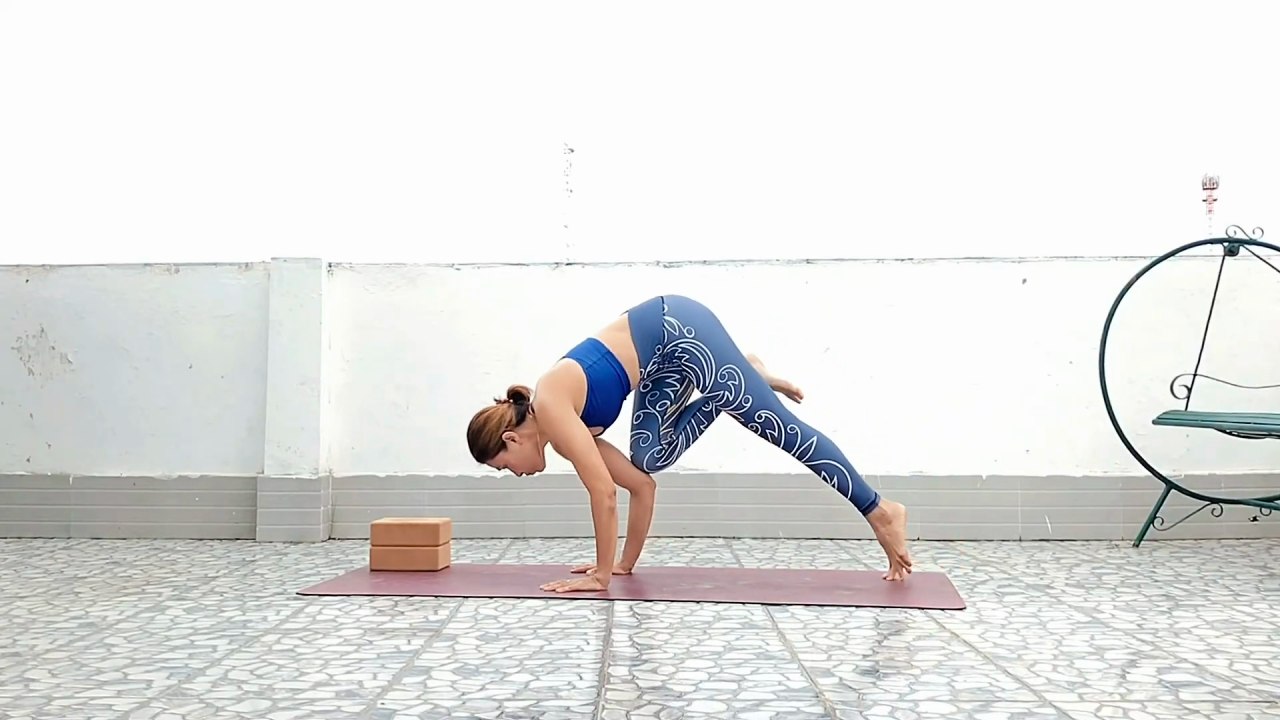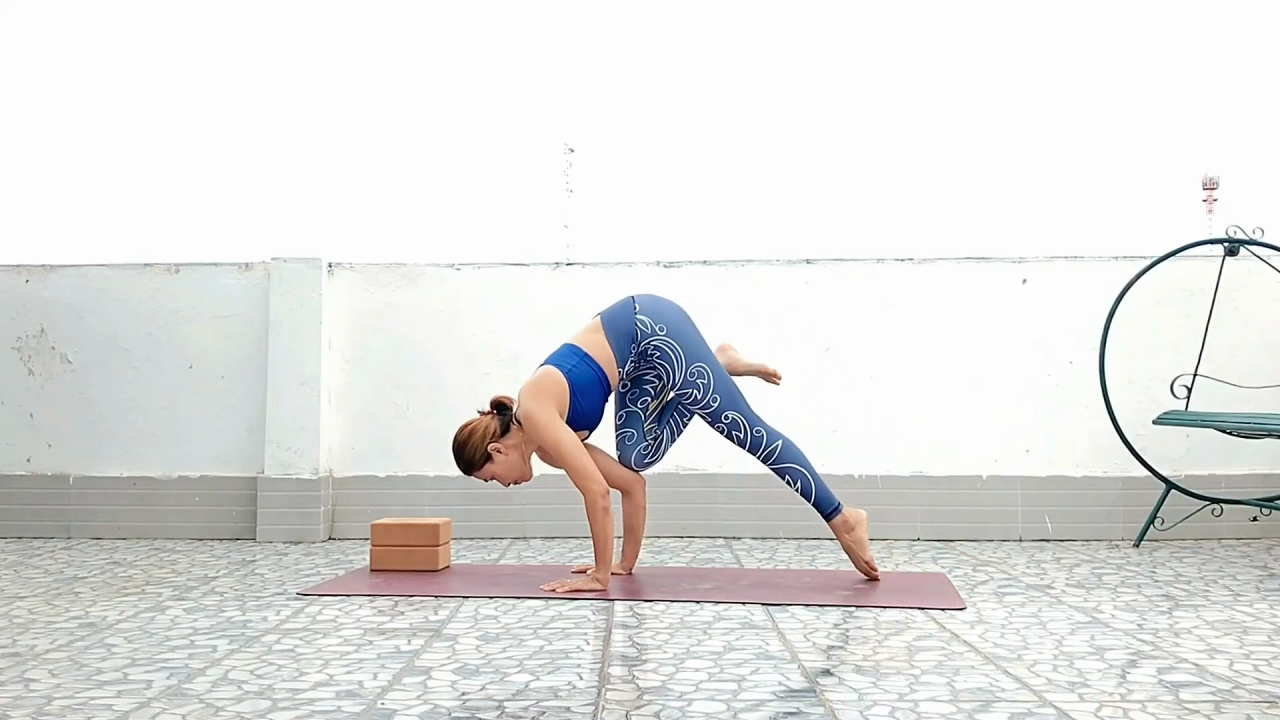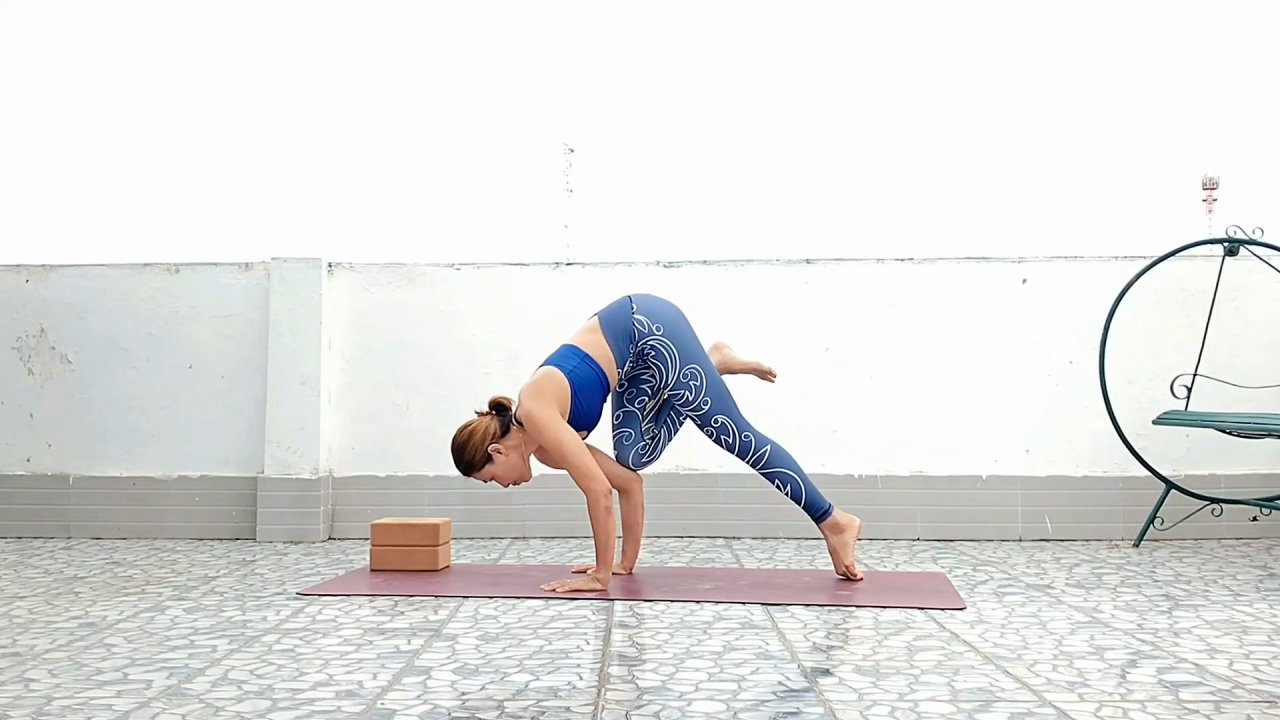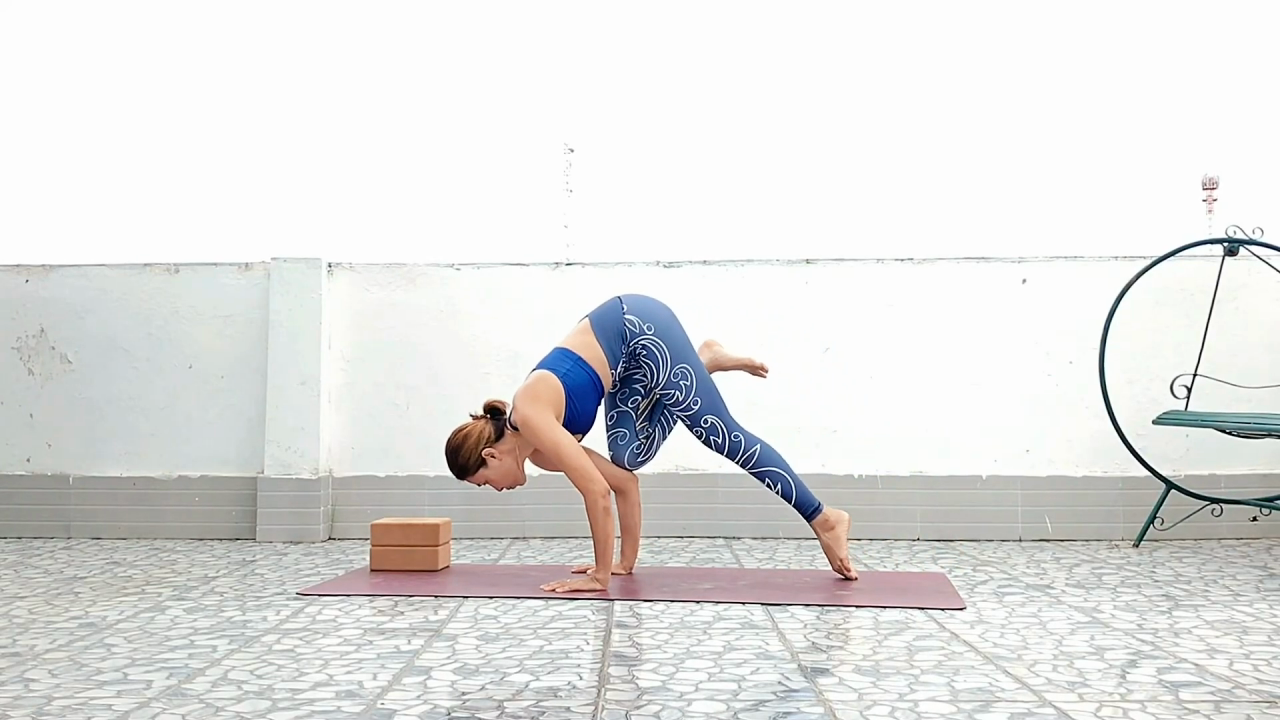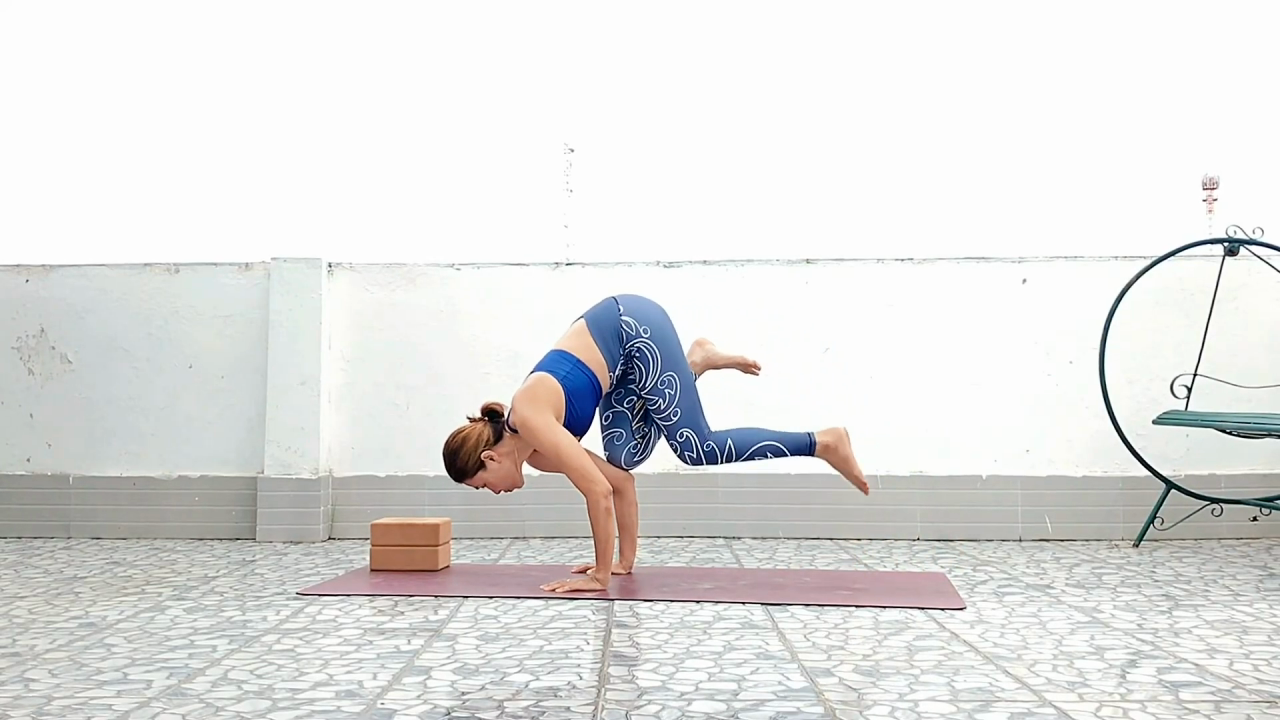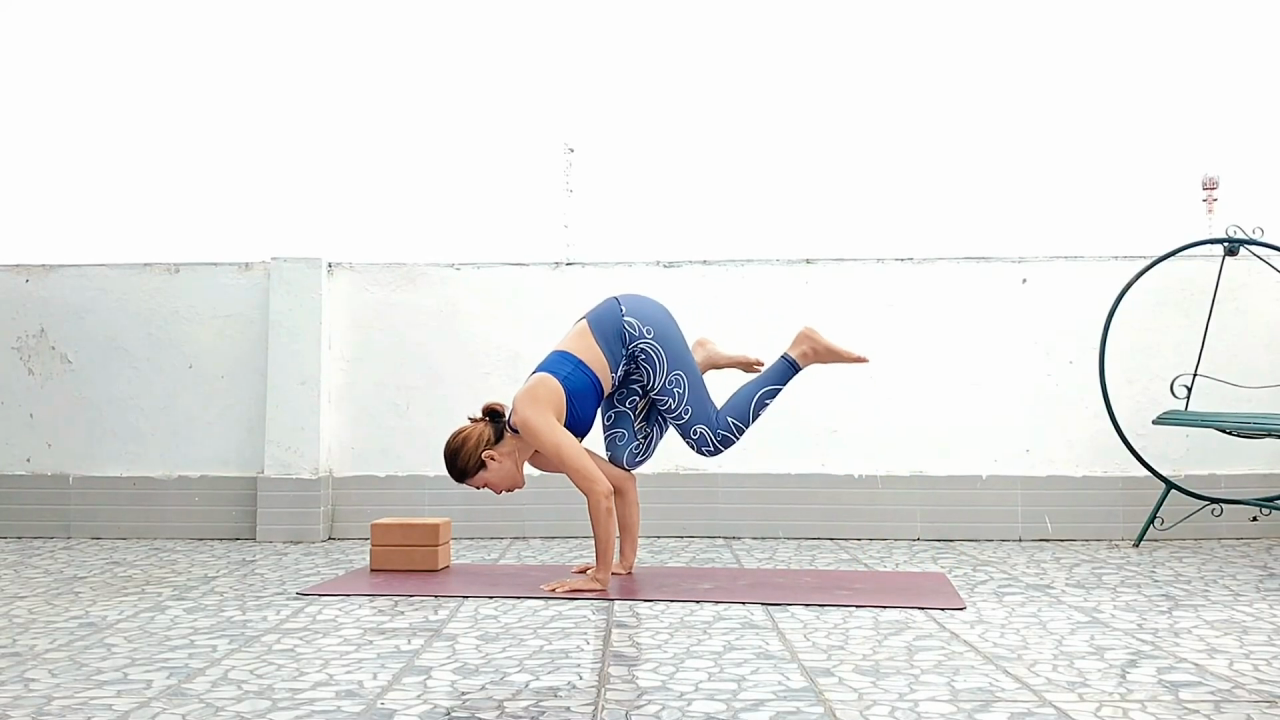
dt=0.5s
person 1, frame 1
left shoulder: (549, 406)
right shoulder: (566, 427)
left elbow: (603, 492)
right elbow: (640, 484)
left wrist: (602, 575)
right wrist: (625, 563)
left hip: (676, 328)
right hip: (663, 350)
left knee: (779, 427)
right knee: (649, 460)
left ankle: (880, 512)
right ankle: (745, 378)
person 1, frame 2
left shoulder: (534, 414)
right shoulder: (547, 439)
left elbow: (596, 491)
right elbow: (630, 483)
left wrist: (601, 575)
right wrist: (625, 563)
left hip: (648, 325)
right hip: (638, 347)
left knee: (743, 429)
right knee: (636, 458)
left ankle: (842, 519)
right ankle: (717, 366)
person 1, frame 3
left shoulder: (535, 413)
right shoulder: (546, 446)
left elbow: (599, 491)
right elbow: (626, 481)
left wrist: (601, 574)
right wrist: (625, 562)
left hip: (645, 327)
right hip: (636, 352)
left knee: (732, 433)
right knee: (633, 459)
left ankle: (832, 521)
right ankle: (712, 364)
person 1, frame 4
left shoulder: (530, 419)
right shoulder: (540, 449)
left elbow: (596, 491)
right elbow: (622, 481)
left wrist: (601, 575)
right wrist: (625, 561)
left hip: (636, 326)
right hip: (627, 350)
left knee: (720, 433)
right knee: (629, 459)
left ankle: (823, 519)
right ankle: (701, 363)
person 1, frame 5
left shoulder: (530, 420)
right shoulder: (537, 450)
left elbow: (599, 492)
right elbow: (618, 480)
left wrist: (601, 575)
right wrist: (624, 560)
left hip: (632, 327)
right hip: (623, 345)
left knee: (695, 446)
right knee: (624, 458)
left ankle: (822, 443)
right ankle: (695, 362)
person 1, frame 6
left shoulder: (530, 421)
right shoulder: (538, 449)
left elbow: (600, 492)
right elbow: (619, 480)
left wrist: (601, 575)
right wrist: (625, 560)
left hip: (634, 325)
right hip: (623, 345)
left knee: (711, 436)
right knee: (626, 459)
left ankle: (801, 352)
right ankle: (698, 361)
